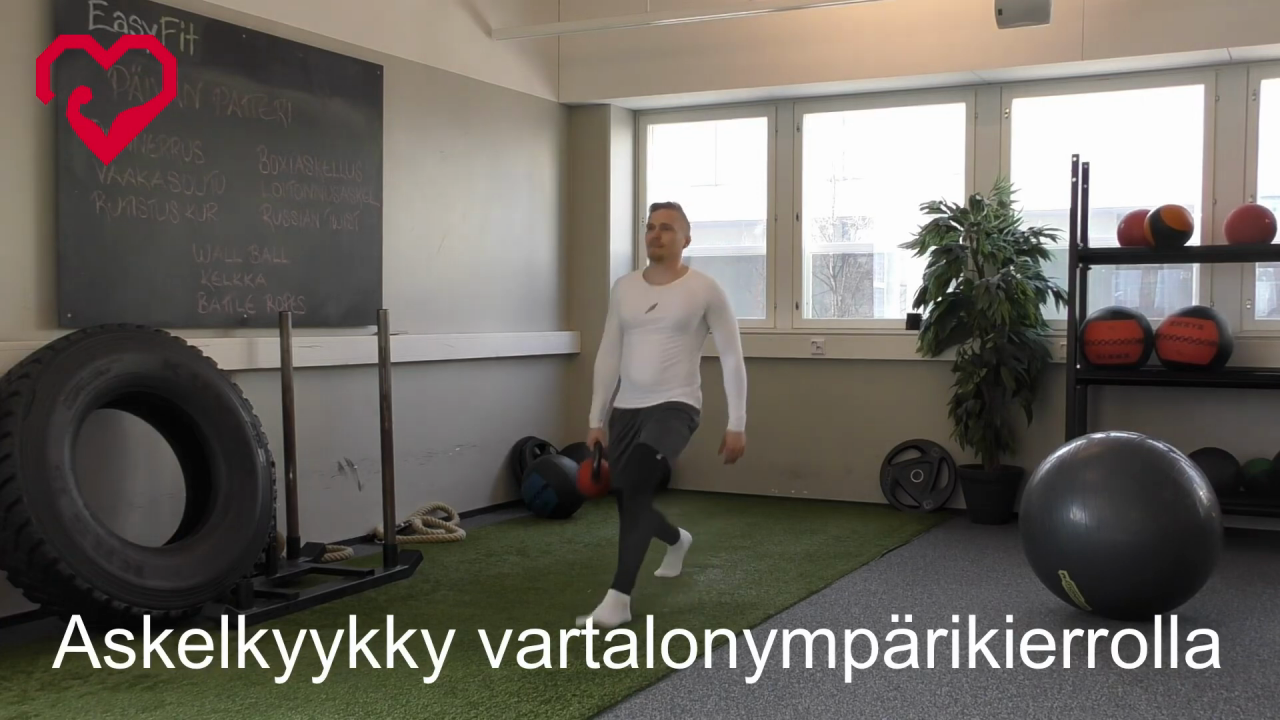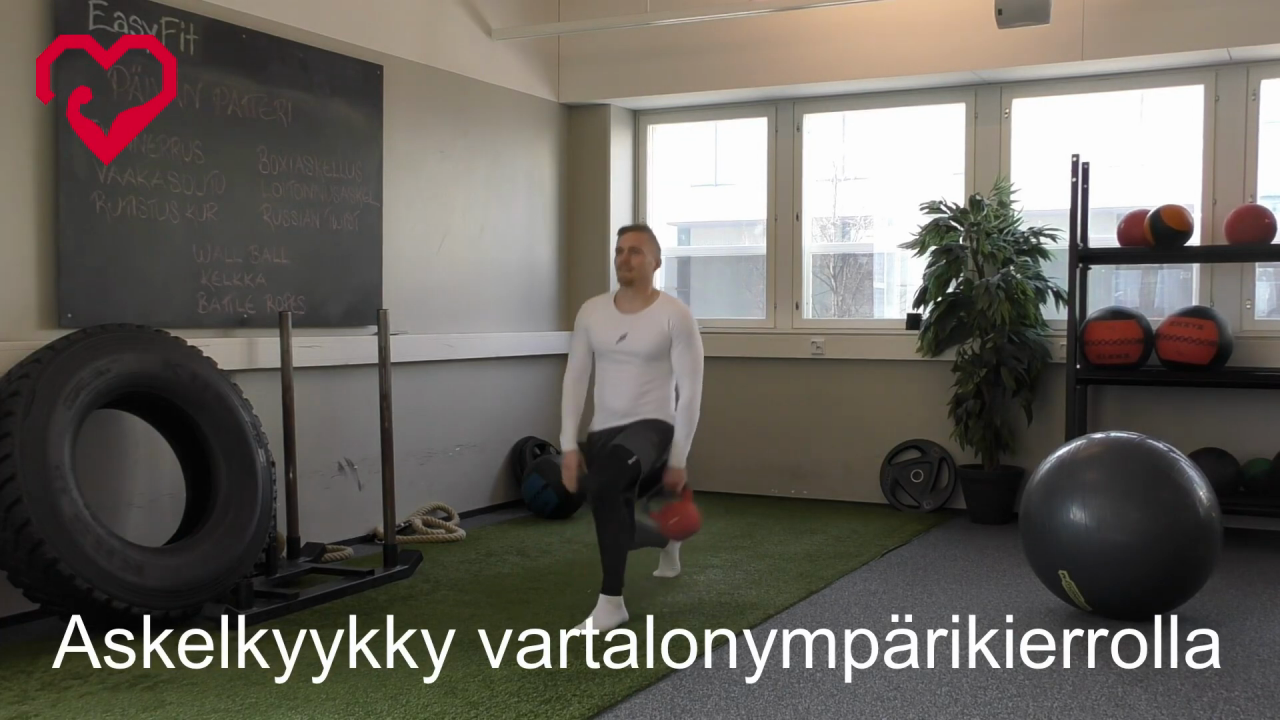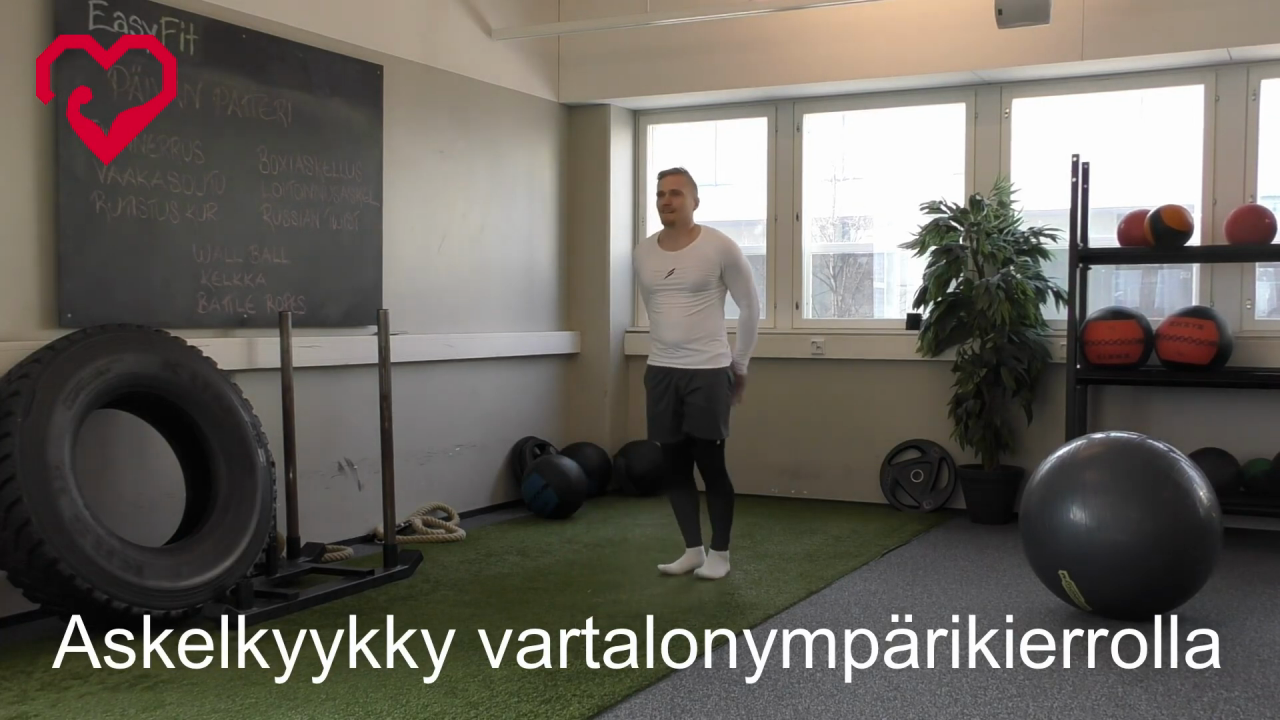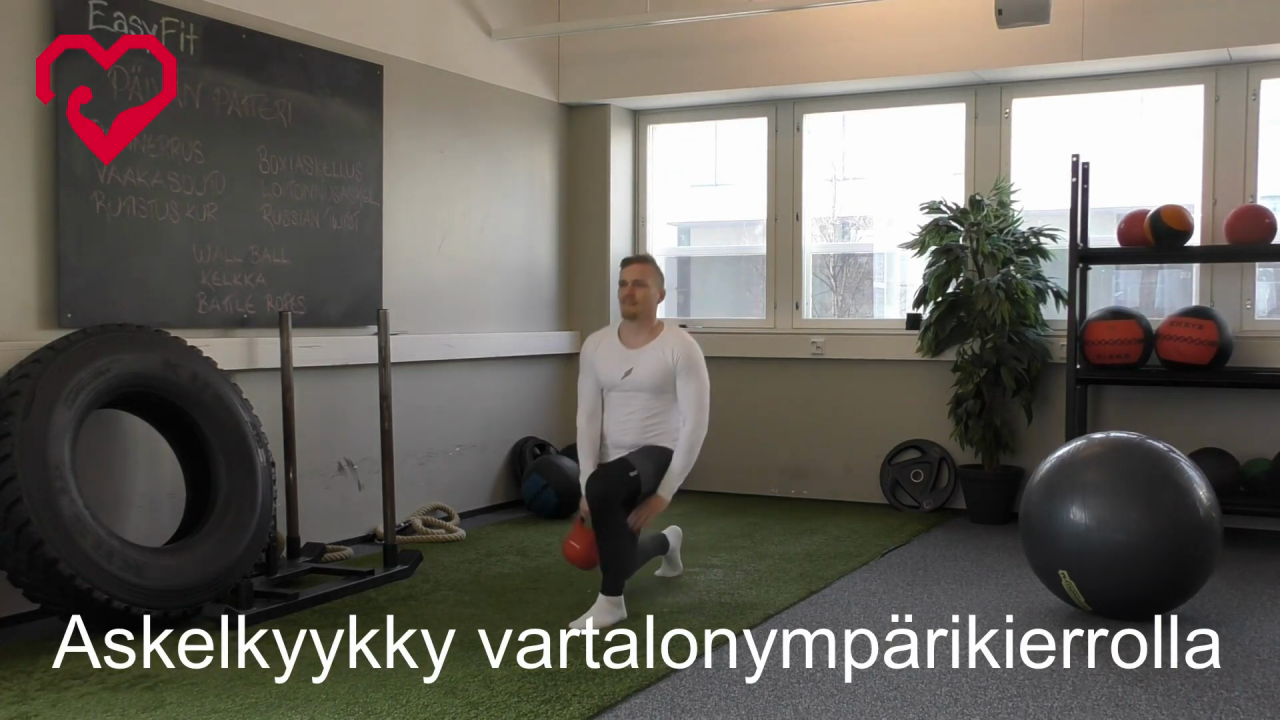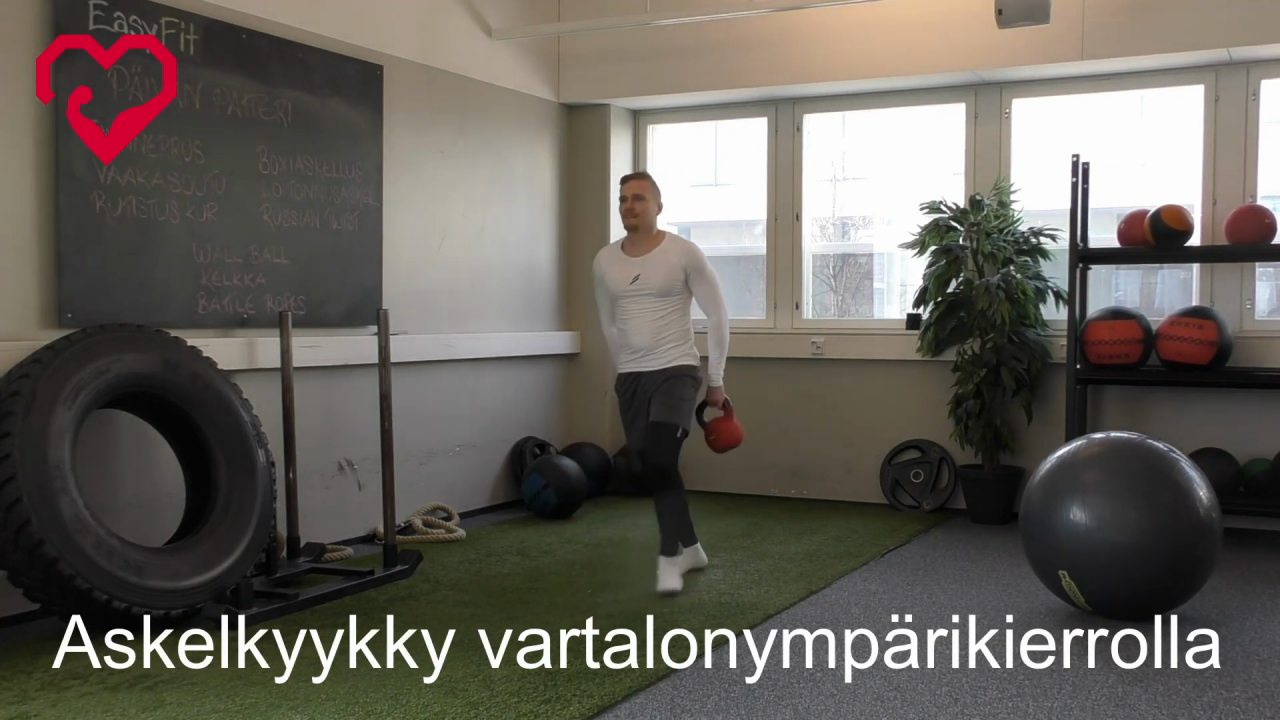
dt=1s
person 1, frame 1
left shoulder: (704, 289)
right shoulder: (624, 287)
left elbow: (732, 358)
right elbow: (609, 354)
left wrist: (736, 424)
right wrist: (597, 418)
left hip: (674, 406)
right hip: (627, 410)
left knee: (635, 484)
right knee: (632, 502)
left ankle: (618, 599)
right ankle: (677, 541)
person 1, frame 2
left shoulder: (675, 315)
right shoulder: (591, 312)
left elbow: (690, 391)
right elbow: (574, 380)
left wrist: (678, 459)
right wrist: (569, 446)
left hip: (651, 427)
right hip: (603, 431)
left knee: (603, 485)
right knee: (617, 535)
left ankle: (611, 602)
right ankle: (665, 538)
person 1, frame 3
left shoulder: (720, 247)
right shoulder: (643, 253)
left elbow: (750, 308)
left wrist: (739, 364)
left hip: (708, 372)
right hip: (661, 372)
left knee: (711, 466)
right knee: (675, 466)
left ankle: (720, 552)
right ankle: (693, 550)
person 1, frame 4
left shoulder: (680, 347)
right shoulder: (595, 345)
left elbow: (695, 424)
right elbow: (587, 416)
left wrist: (663, 493)
right wrist: (586, 486)
left hip: (657, 454)
right hip: (612, 457)
left knee: (603, 489)
left ankle: (610, 601)
right ankle: (667, 542)
person 1, frame 5
left shoulder: (684, 253)
right shoulder: (604, 260)
left elbow: (717, 317)
left wrist: (716, 380)
left hip: (676, 371)
right hip: (632, 377)
left knee: (661, 463)
right knee: (652, 470)
left ankle: (669, 560)
right ankle: (689, 548)
